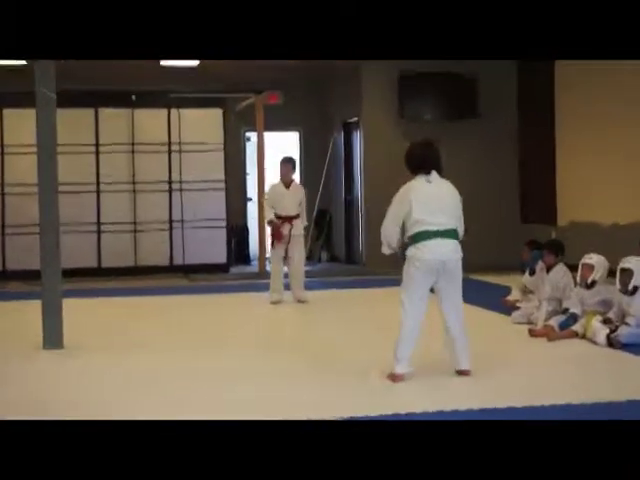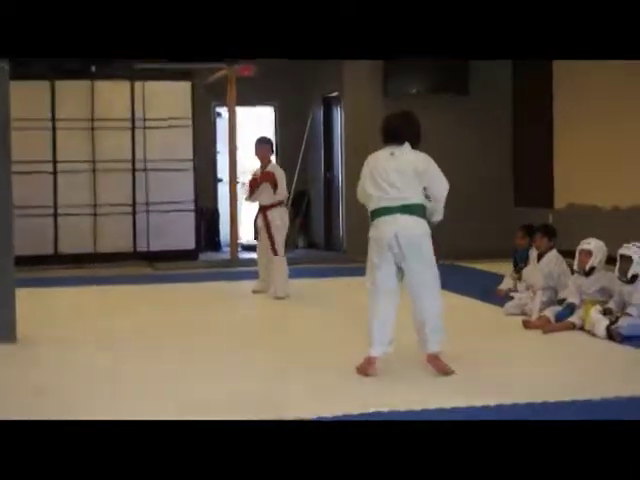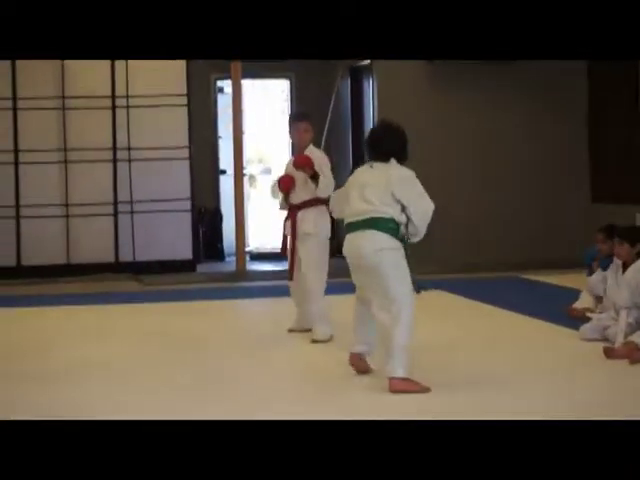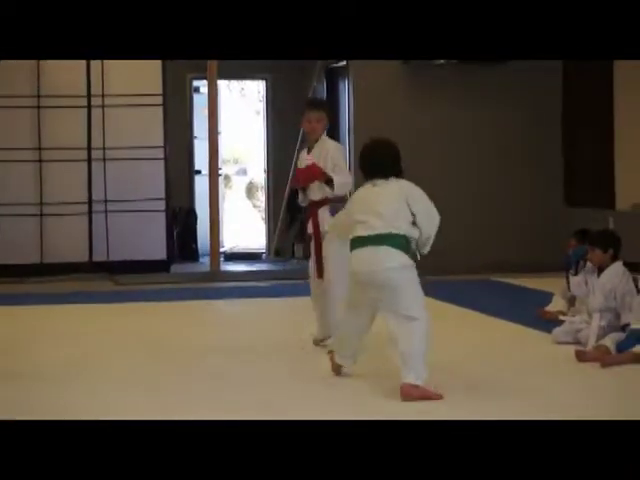
dt=1s
person 1, frame 1
left shoulder: (408, 191)
right shoulder: (450, 189)
left elbow: (390, 227)
right elbow: (459, 225)
left wrist: (394, 250)
left hip: (421, 253)
right hip: (451, 250)
left knee: (411, 310)
right knee: (453, 309)
left ankle: (400, 368)
right ankle: (462, 363)
person 1, frame 2
left shoulder: (372, 161)
right shoulder: (421, 160)
left elbow: (363, 195)
right elbow: (440, 191)
right wrist: (433, 215)
left hip: (382, 229)
right hip: (413, 227)
left knee: (382, 293)
right knee: (425, 289)
left ankle: (373, 355)
right ankle: (433, 352)
person 1, frame 3
left shoulder: (358, 174)
right shoulder: (401, 175)
left elbow: (337, 206)
right elbow: (422, 210)
right wrist: (414, 231)
left hip: (353, 242)
right hip: (381, 243)
left knee: (367, 300)
right knee: (400, 306)
left ankle: (359, 353)
person 1, frame 4
left shoulder: (359, 195)
right shoulder: (406, 189)
left elbow: (339, 227)
right elbow: (430, 222)
right wrist: (420, 243)
left hip: (360, 258)
right hip: (394, 259)
left knee: (357, 311)
right knee: (412, 319)
left ankle: (340, 358)
right ankle: (411, 383)
person 2, frame 1
left shoulder: (299, 189)
right shoulder: (273, 189)
right elbow: (268, 208)
left wrist: (303, 226)
right wrist: (273, 225)
left hip: (296, 228)
right hip: (279, 227)
left knee: (297, 262)
right knee: (277, 262)
left ankle: (299, 293)
right ankle: (276, 294)
person 2, frame 2
left shoulder: (277, 172)
right shoulder: (257, 173)
left elbow: (282, 195)
right elbow: (250, 197)
left wrist: (273, 184)
right wrist: (252, 188)
left hip: (277, 216)
right hip: (263, 216)
left knee: (276, 253)
right knee: (263, 253)
left ankle: (281, 289)
right ankle: (265, 283)
person 2, frame 3
left shoulder: (318, 157)
right shoulder: (292, 163)
left elbow: (327, 189)
left wrist: (313, 174)
right wrist: (284, 191)
left hip: (314, 220)
right hip: (296, 221)
left knee: (311, 276)
right knee: (296, 275)
left ankle: (322, 328)
right ankle: (305, 320)
person 2, frame 4
left shoulder: (334, 149)
right shoulder: (303, 155)
left elbow: (346, 184)
left wrist: (325, 178)
right wrist: (301, 188)
left hip: (335, 216)
right hip: (316, 218)
left knee: (335, 278)
right knee: (318, 276)
right ankle: (326, 329)
